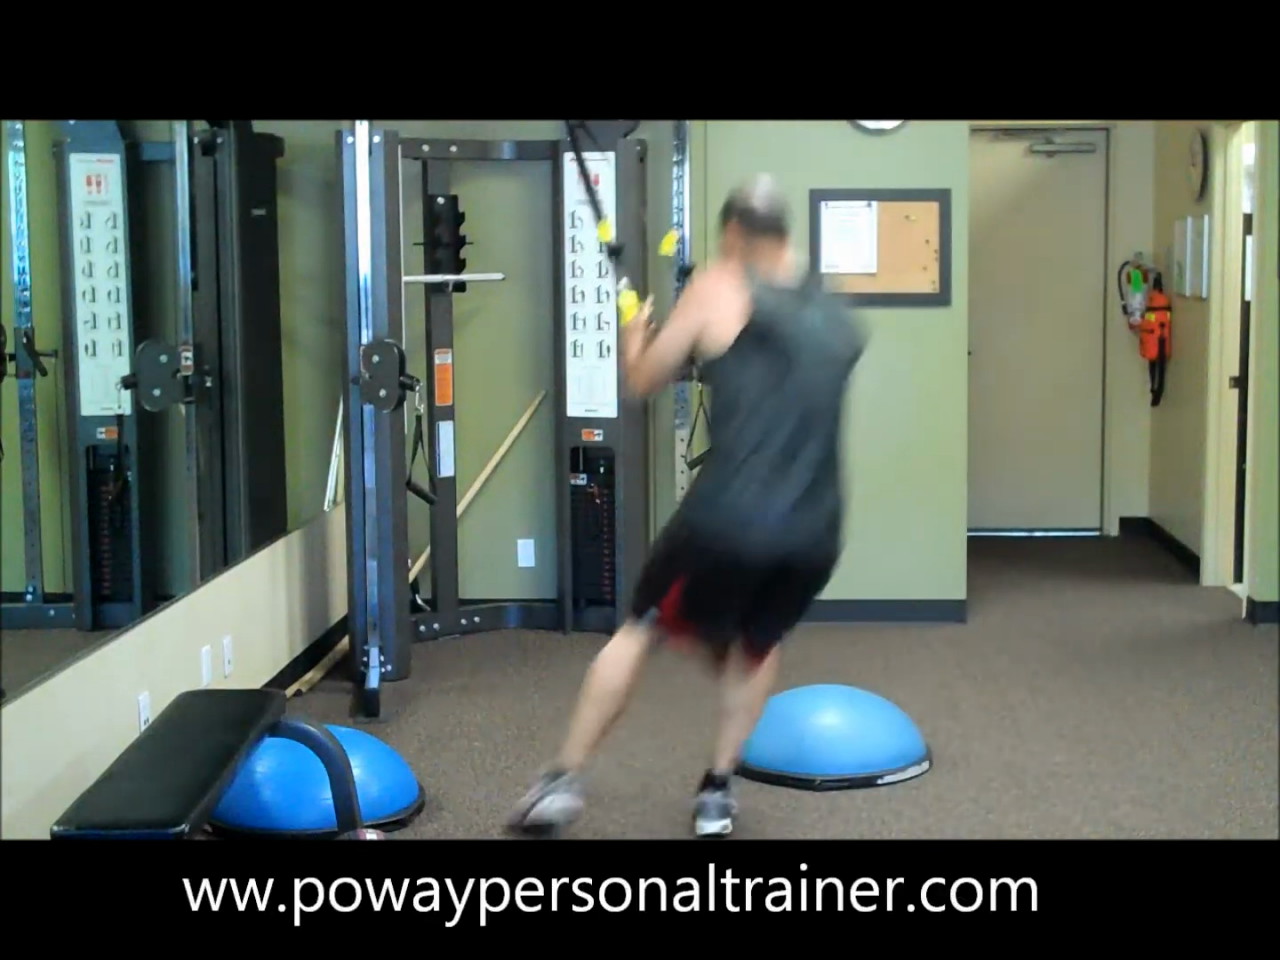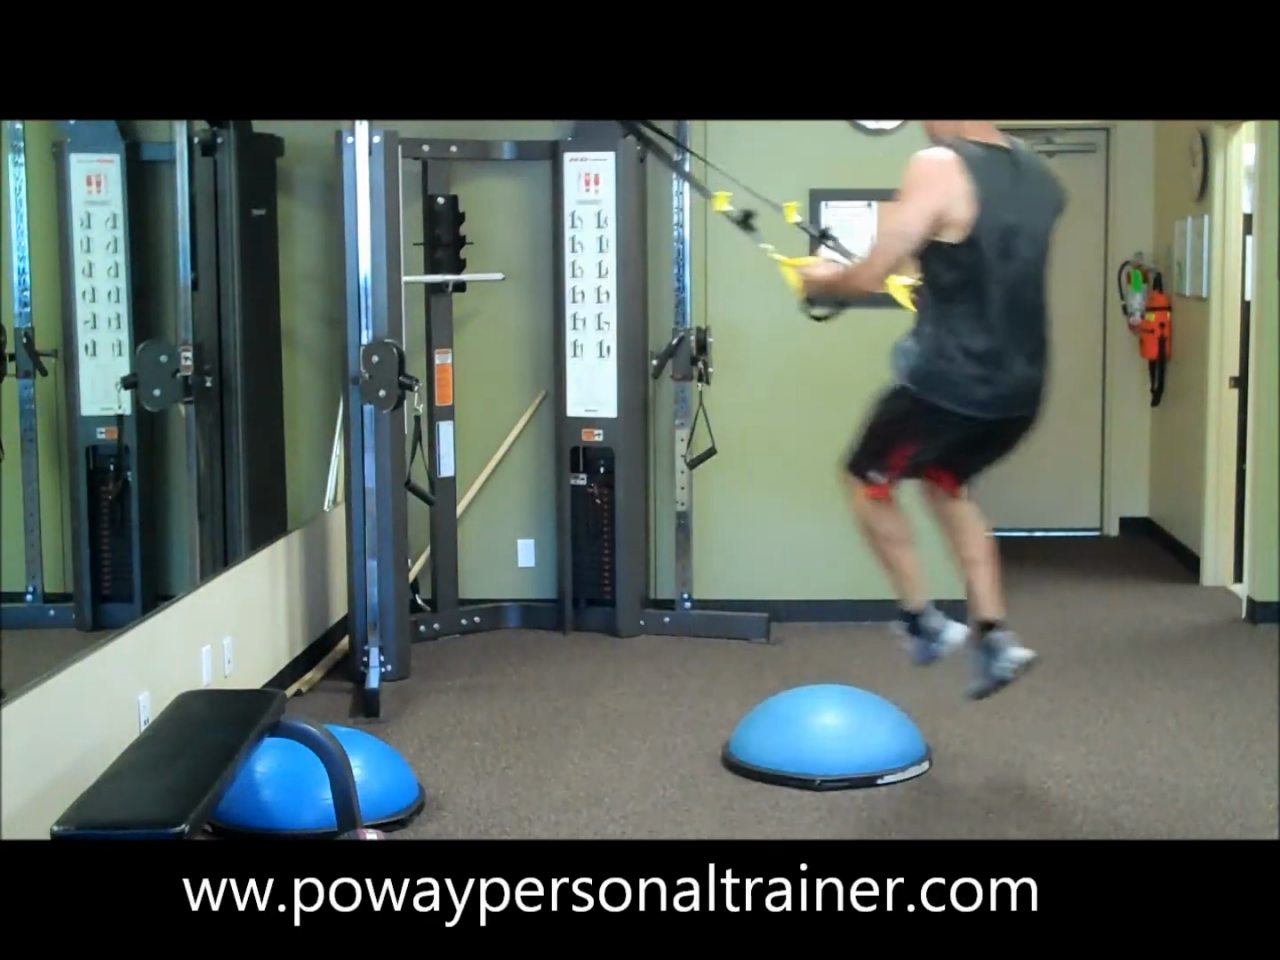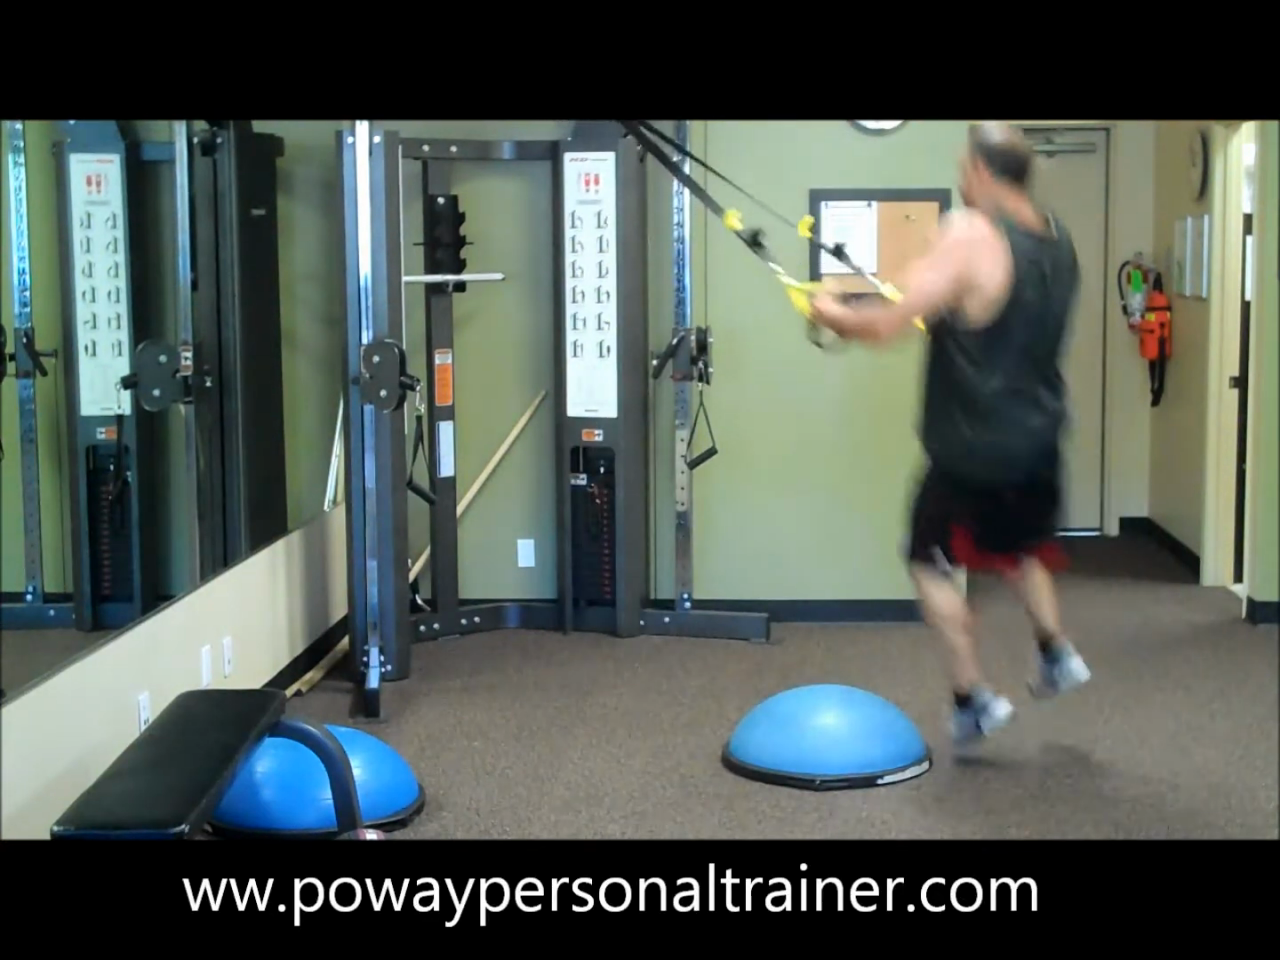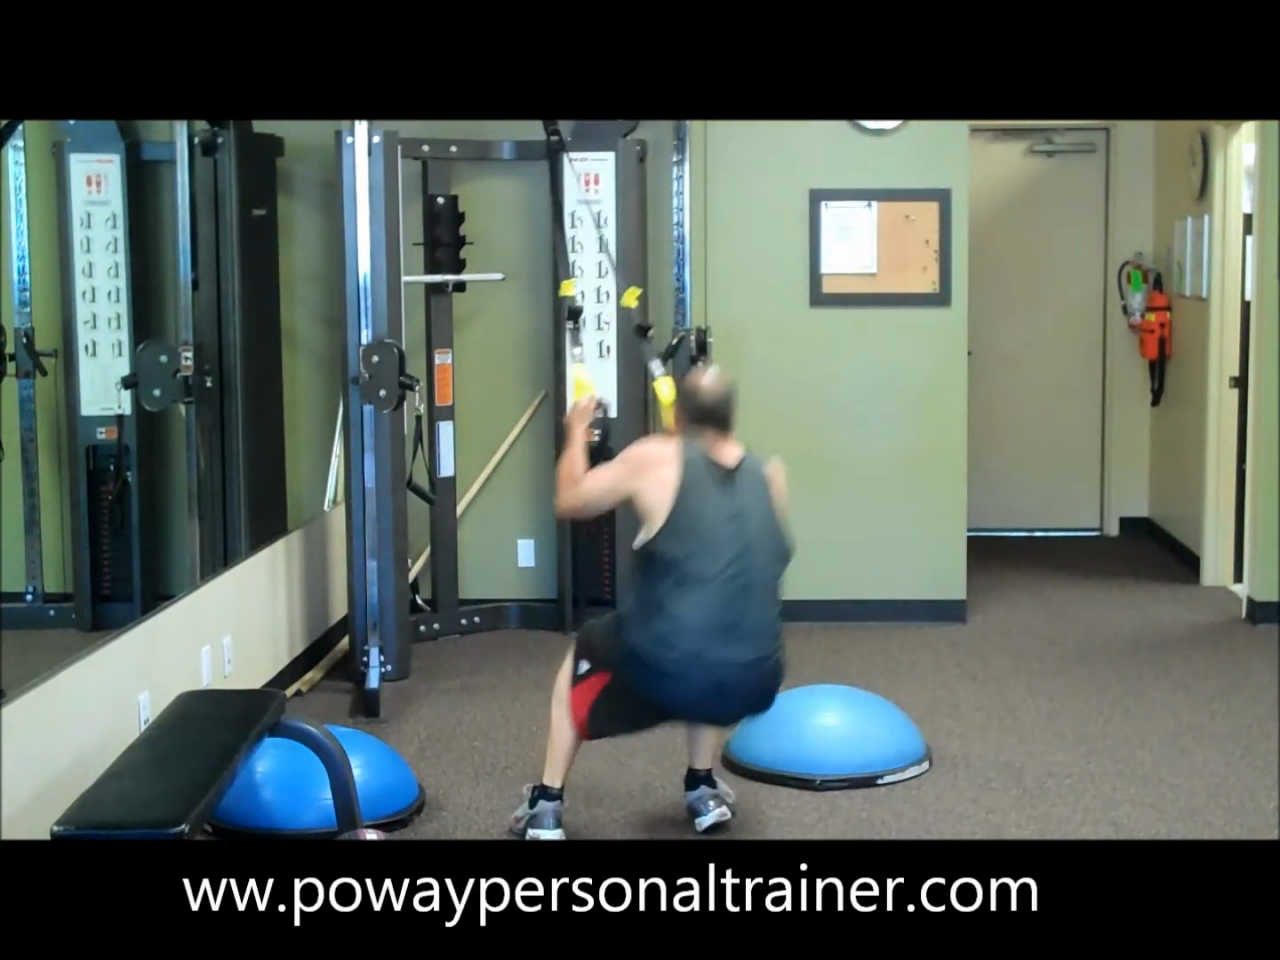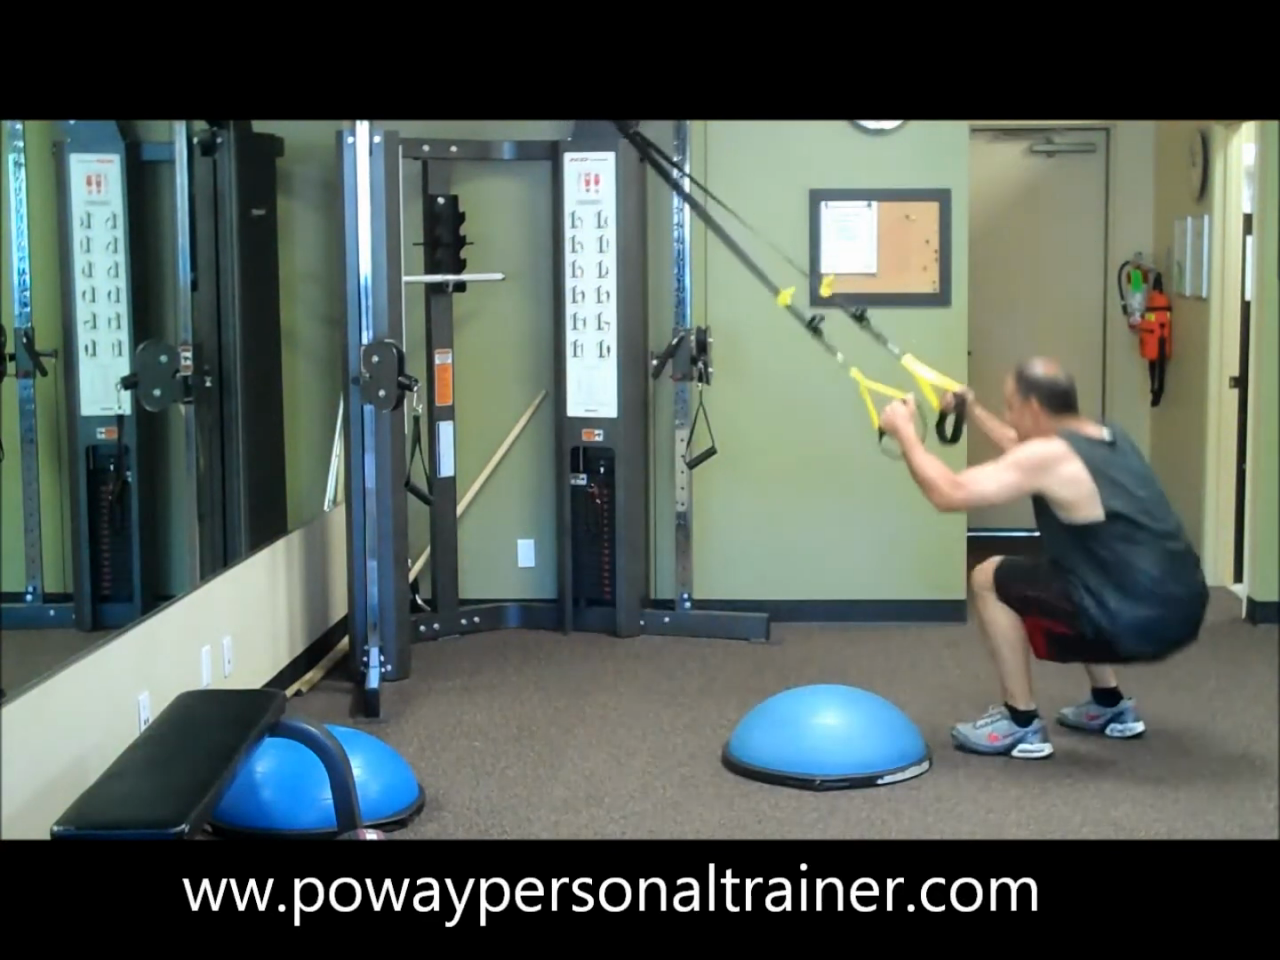
dt=1s
person 1, frame 1
left shoulder: (717, 290)
right shoulder: (837, 315)
left elbow: (641, 380)
left wrist: (634, 334)
left hip: (731, 521)
right hip: (814, 534)
left knee: (637, 632)
right knee: (756, 648)
left ankle: (561, 785)
right ankle: (717, 791)
person 1, frame 2
left shoulder: (937, 168)
right shoulder: (1037, 176)
left elbow: (866, 278)
left wrist: (821, 279)
left hip: (951, 382)
right hip: (1020, 389)
left knee: (865, 483)
right knee: (945, 489)
left ankle: (923, 625)
right ankle: (995, 637)
person 1, frame 3
left shoulder: (968, 238)
right shoulder: (1057, 239)
left elbow: (887, 328)
left wrist: (831, 311)
right wrist: (943, 311)
left hip: (974, 449)
right hip: (1038, 439)
left knee: (930, 563)
right knee: (1021, 546)
left ankle: (975, 702)
right ankle: (1058, 654)
person 1, frame 4
left shoulder: (655, 461)
right shoulder: (770, 478)
left elbow: (568, 501)
left wrist: (576, 433)
left hip: (665, 672)
right hip: (749, 683)
left knee: (585, 652)
left ankle: (545, 804)
right ankle: (703, 790)
person 1, frame 5
left shoulder: (1050, 459)
right shoulder: (1107, 440)
left elbow: (949, 493)
left wrist: (903, 429)
right wrist: (973, 410)
left hip: (1142, 621)
right hip: (1181, 606)
left knee: (990, 578)
right knee: (1034, 579)
left ankle: (1021, 724)
right ankle: (1111, 705)
